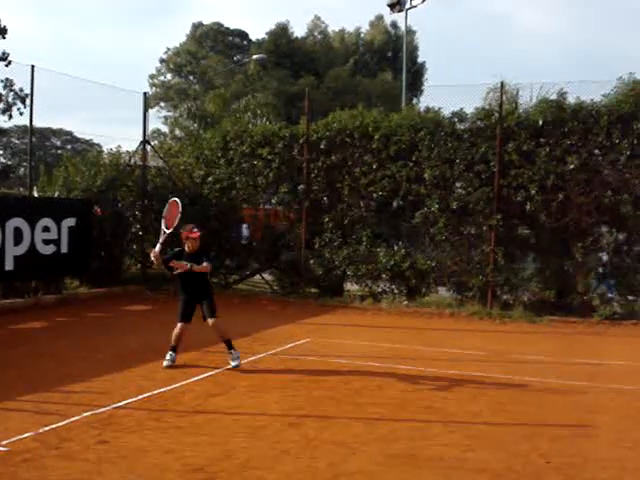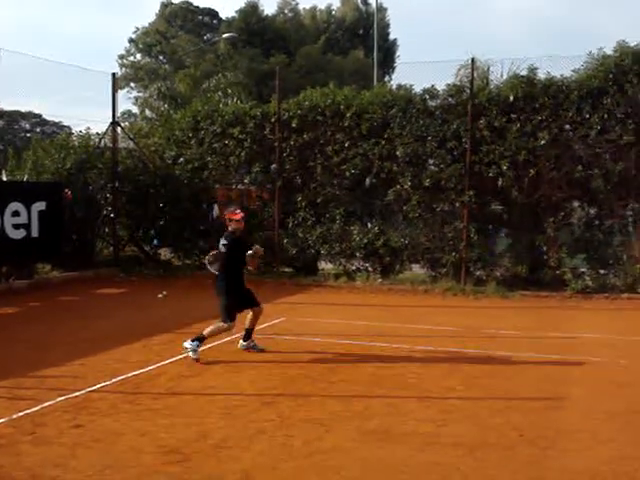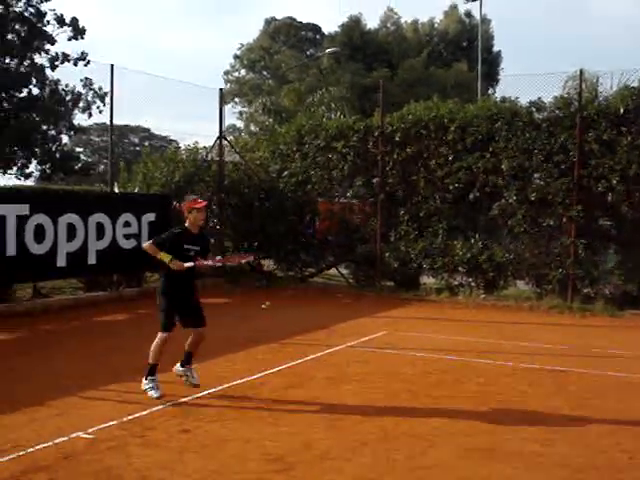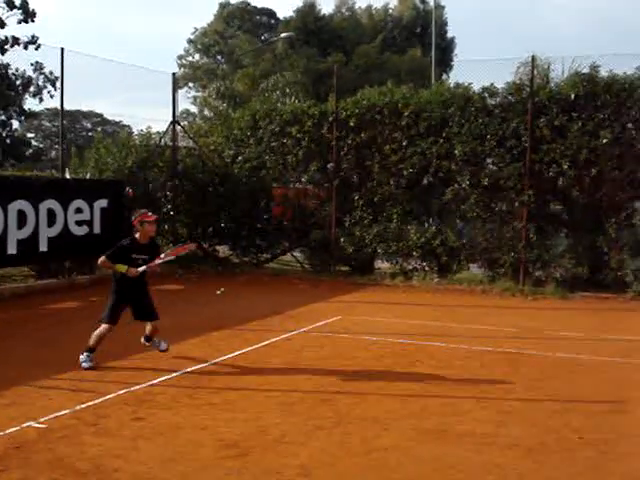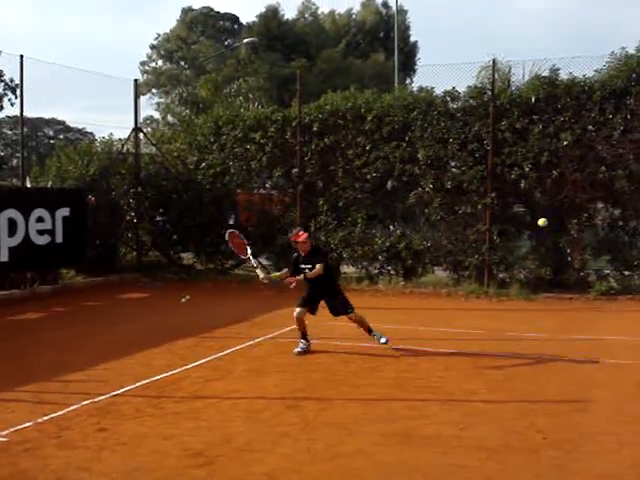
dt=1s
person 1, frame 1
left shoulder: (202, 252)
right shoulder: (178, 253)
left elbow: (207, 268)
right elbow: (159, 262)
left wrist: (188, 267)
right wrist: (156, 256)
left hip: (205, 293)
right hip: (188, 294)
left knee: (213, 322)
right knee: (181, 326)
left ankle: (232, 352)
right ankle: (172, 353)
person 1, frame 2
left shoulder: (228, 238)
right shoulder: (237, 238)
left elbow: (214, 257)
right elbow: (258, 251)
right wrist: (253, 255)
left hip: (236, 284)
right hip: (227, 287)
left knee: (257, 309)
right knee: (227, 324)
left ankle: (247, 341)
right ankle: (193, 343)
person 1, frame 3
left shoulder: (203, 238)
right shoulder: (176, 235)
left elbow: (204, 259)
right elbow: (147, 245)
right wrist: (169, 259)
left hip: (189, 290)
right hip: (170, 290)
left knee: (199, 330)
right knee: (164, 334)
left ankle: (184, 366)
right ankle: (149, 378)
person 1, frame 4
left shoulder: (153, 245)
right shoulder: (126, 246)
right elbow: (101, 262)
right wrist: (123, 269)
left hip: (140, 289)
right hip: (122, 289)
left knee: (154, 323)
right knee: (107, 326)
left ankle: (149, 339)
right ankle: (87, 354)
person 1, frame 5
left shoulder: (318, 251)
right shoulder: (297, 258)
left elbow: (320, 270)
right elbow: (289, 273)
left wrist: (299, 277)
right wrist: (273, 276)
left hip: (330, 288)
right hip: (313, 289)
left knee: (352, 315)
right knee: (298, 314)
left ankle: (373, 333)
right ankle: (304, 341)
